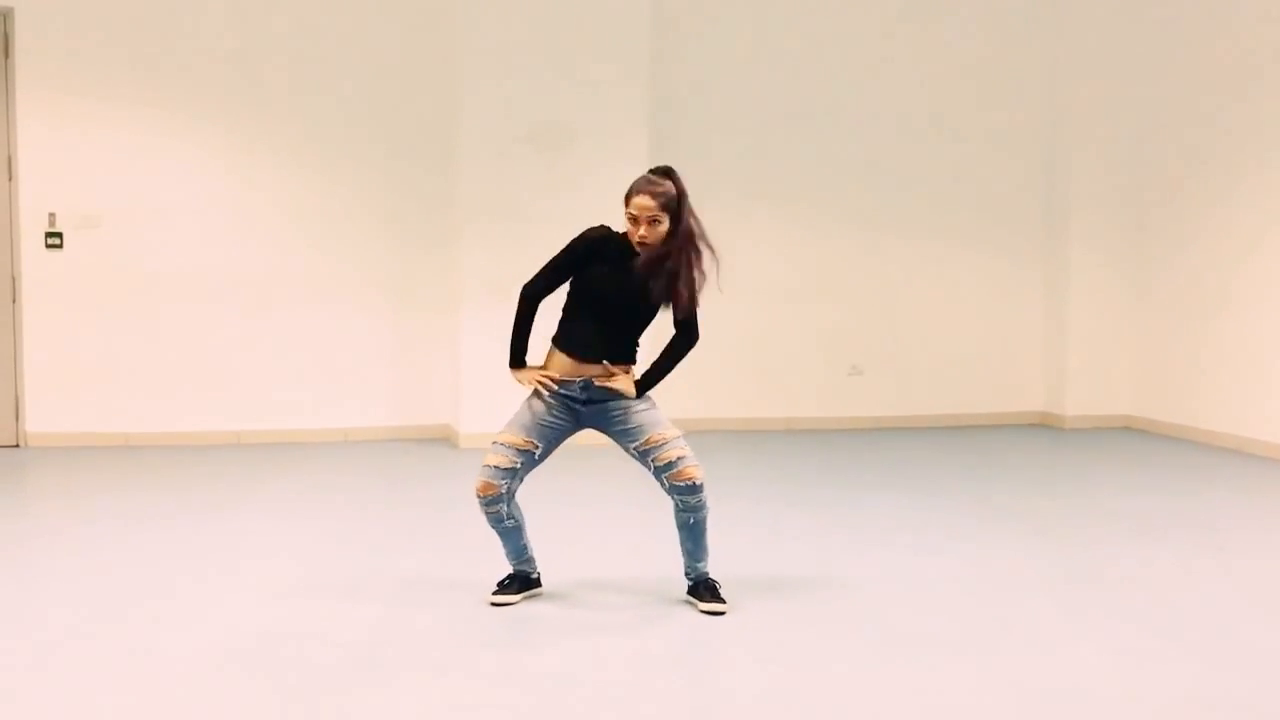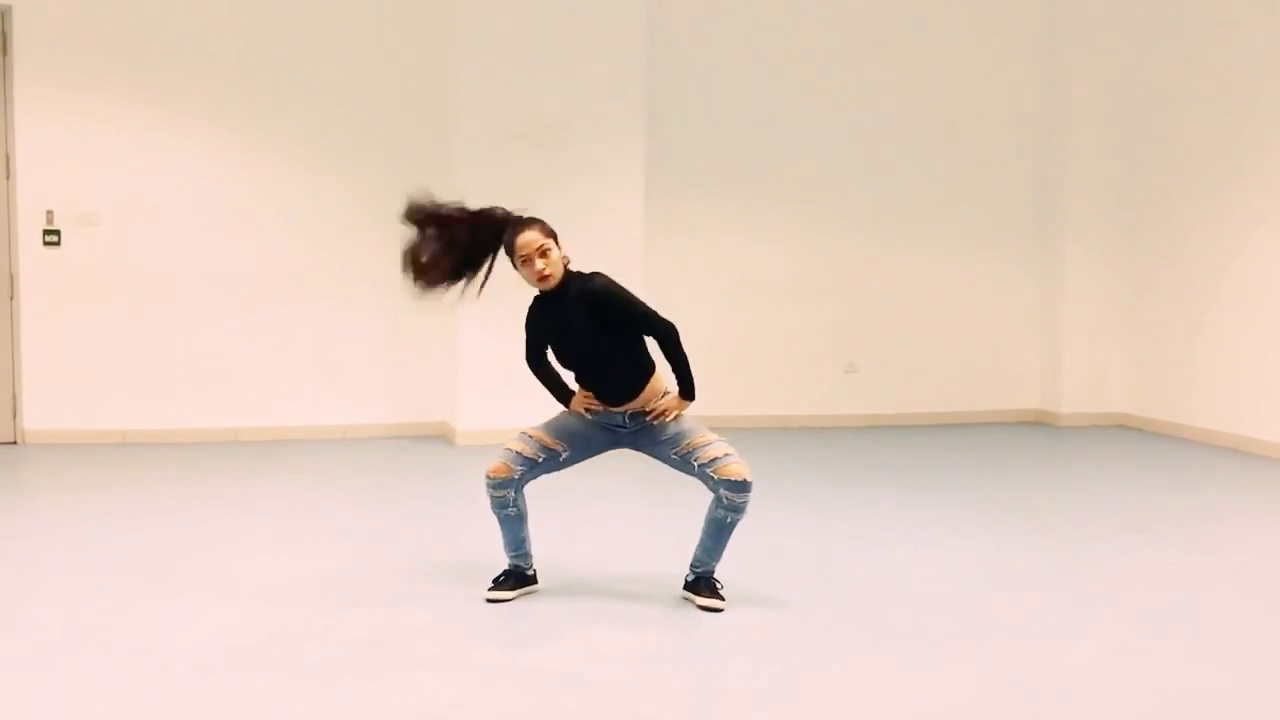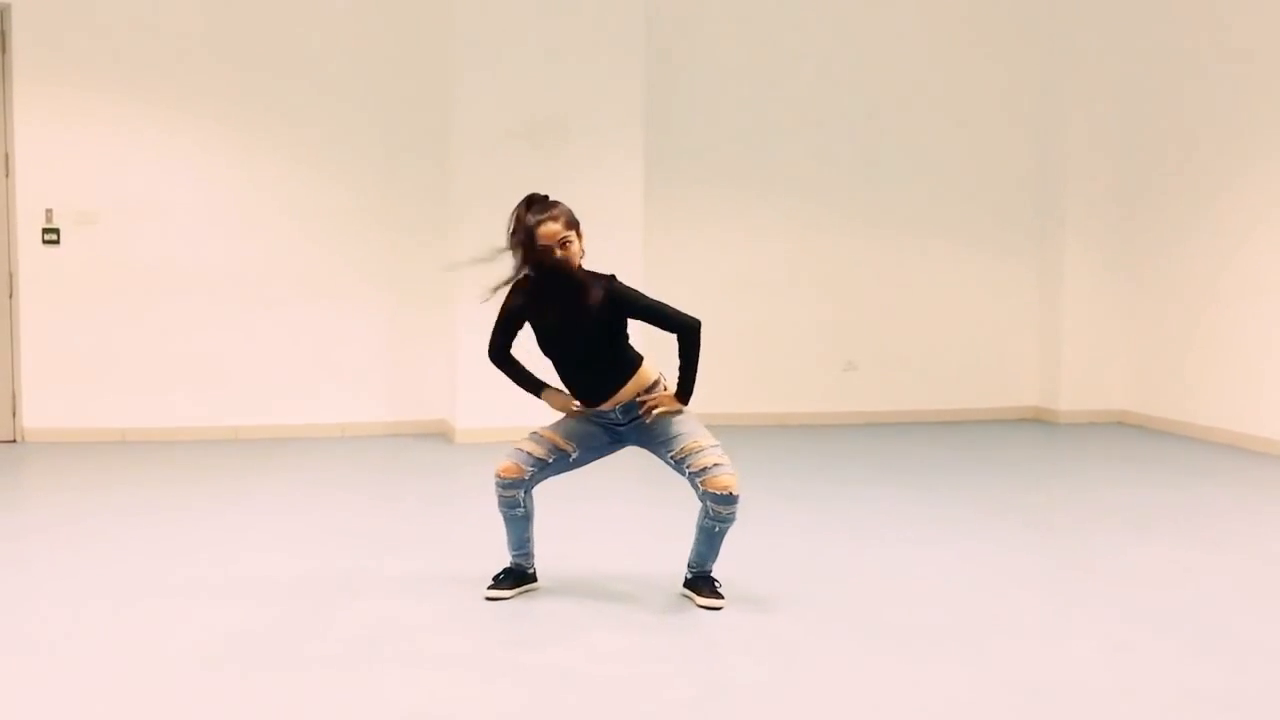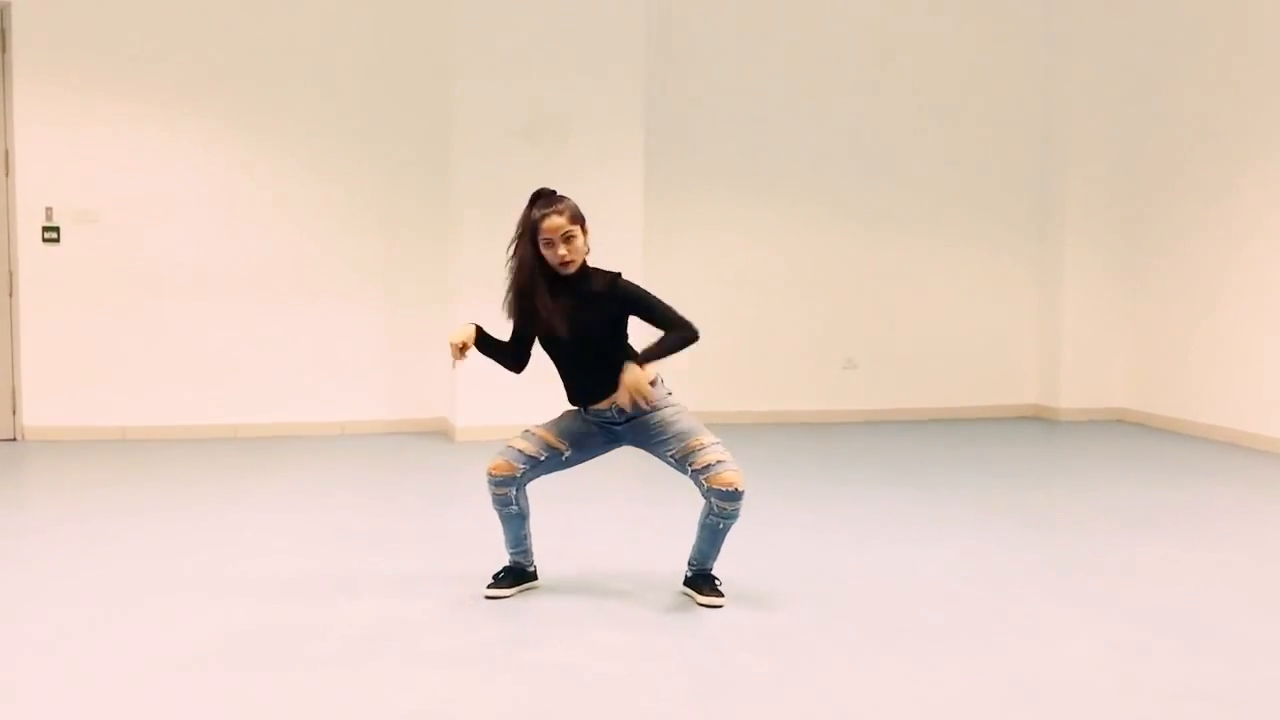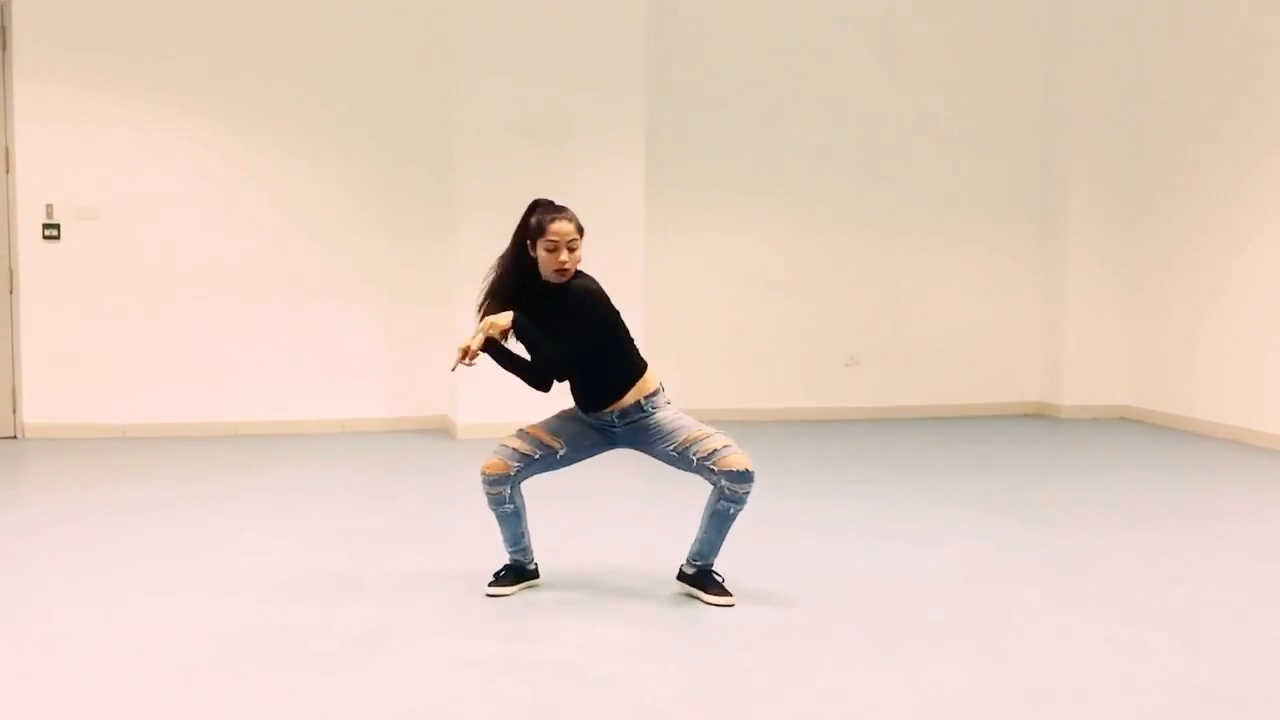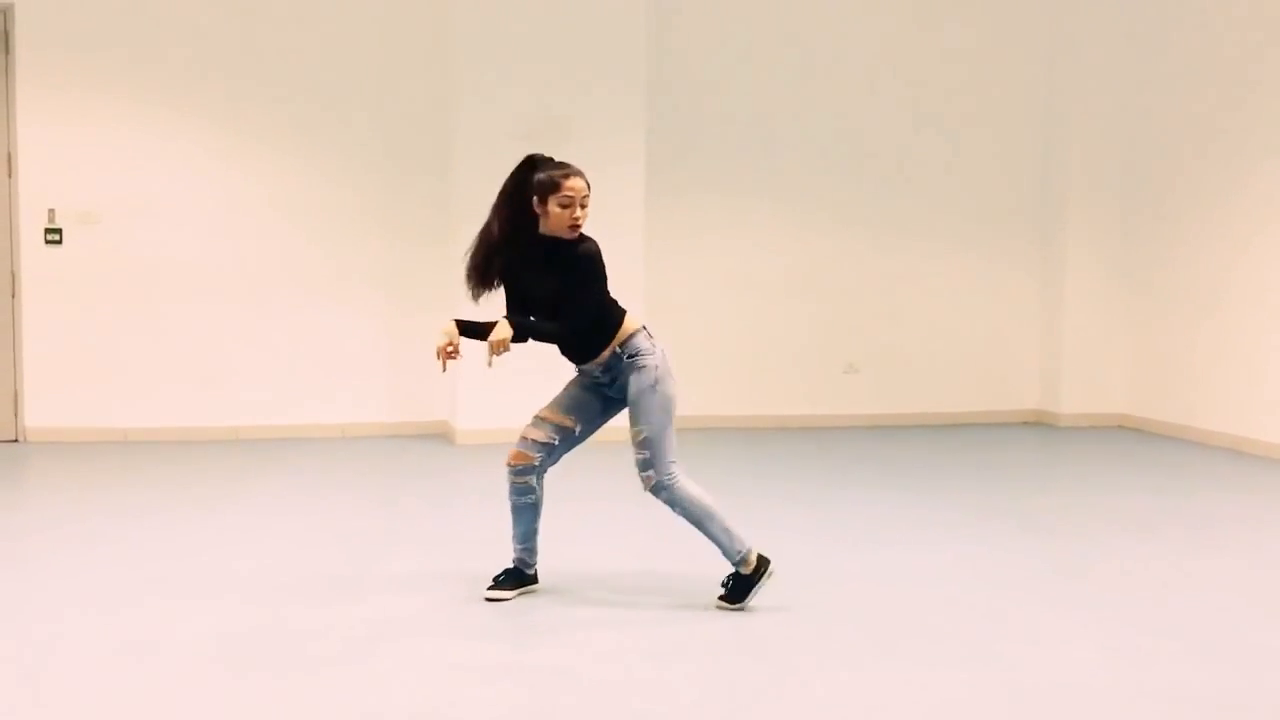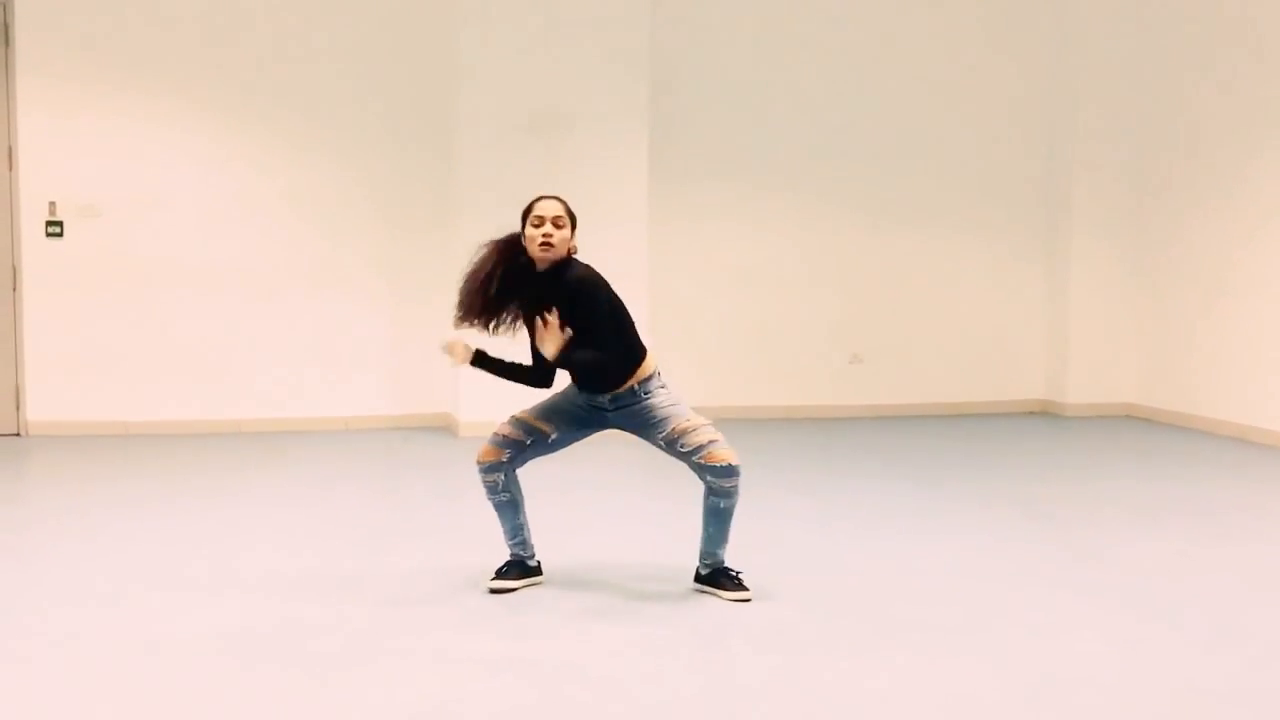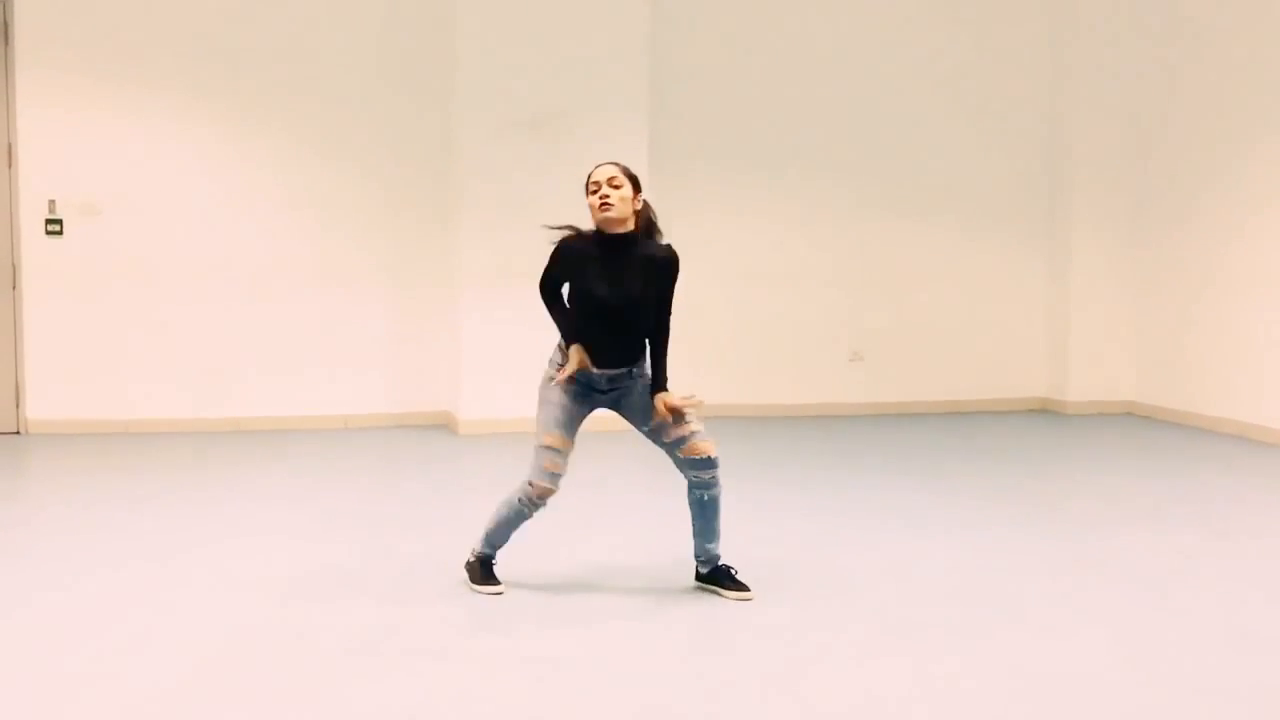
dt=0.3s
person 1, frame 1
left shoulder: (673, 263)
right shoulder: (596, 246)
left elbow: (687, 334)
right elbow: (533, 289)
left wrist: (643, 382)
right wrist: (518, 362)
left hip: (618, 400)
right hip: (561, 395)
left knee: (688, 481)
right knee: (491, 488)
left ankle: (700, 580)
right ankle: (525, 574)
person 1, frame 2
left shoulder: (594, 289)
right shoulder: (539, 313)
left elbow: (663, 329)
left wrist: (686, 393)
right wrist: (567, 397)
left hip: (654, 415)
right hip: (593, 419)
left knee: (736, 481)
right knee: (501, 475)
left ankle: (700, 576)
right ankle: (521, 569)
person 1, frame 3
left shoulder: (607, 292)
right shoulder: (527, 293)
left elbow: (688, 327)
right elbow: (498, 351)
left wrist: (683, 394)
right wrist: (544, 391)
left hip: (652, 410)
right hip: (593, 420)
left knee: (723, 489)
right knee: (510, 474)
left ankle: (698, 575)
right ankle: (522, 568)
person 1, frame 4
left shoulder: (610, 288)
right shoulder: (533, 292)
left elbow: (684, 330)
right elbow: (517, 359)
left wrist: (636, 361)
right wrist: (475, 336)
left hip: (647, 409)
right hip: (590, 420)
left knee: (727, 485)
right knee: (502, 471)
left ankle: (698, 572)
right ankle: (521, 566)
person 1, frame 5
left shoulder: (584, 293)
right shoulder: (533, 300)
left elbow: (565, 363)
right elbow: (544, 380)
left wrist: (514, 322)
right wrist: (489, 345)
left hip: (646, 411)
right hip: (592, 421)
left knee: (736, 470)
right knee: (497, 470)
left ankle: (696, 569)
right ankle: (522, 564)
person 1, frame 6
left shoulder: (583, 253)
right shoulder: (515, 254)
left elbow: (573, 329)
right elbow: (521, 328)
left wrist: (513, 324)
right wrist: (458, 328)
left hip: (635, 361)
right hip: (593, 379)
left knee: (659, 478)
right knee: (523, 460)
left ankle: (747, 562)
right ankle: (524, 568)
person 1, frame 7
left shoulder: (584, 282)
right shoulder: (528, 291)
left elbow: (614, 360)
right elbow: (542, 376)
left wrist: (561, 351)
right wrist: (477, 357)
left hip: (638, 392)
right hip: (584, 400)
left knee: (722, 465)
right knee: (492, 457)
left ankle: (711, 567)
right ankle: (524, 560)
person 1, frame 8
left shoulder: (660, 258)
right shoulder: (574, 250)
left elbow: (658, 330)
right elbow: (550, 290)
left wrist: (660, 391)
right wrist: (572, 344)
left hip: (631, 377)
right hip: (574, 379)
left knee: (702, 459)
right knee: (543, 483)
left ankle: (708, 565)
right ankle: (483, 554)
